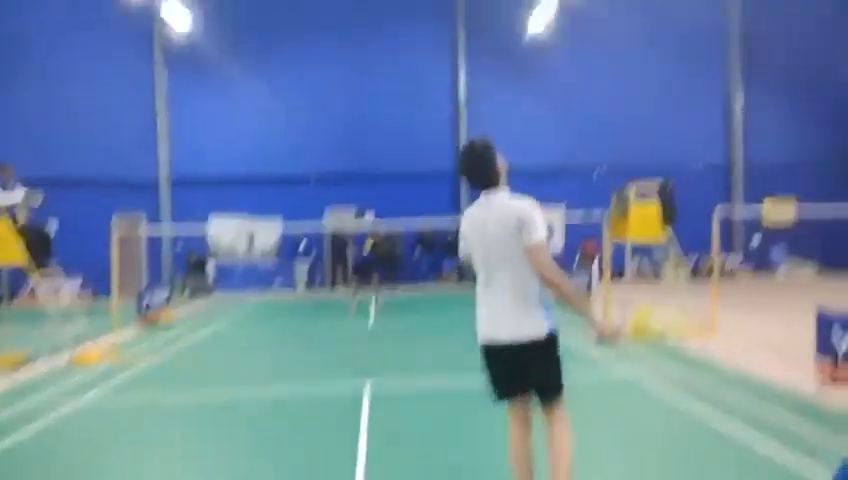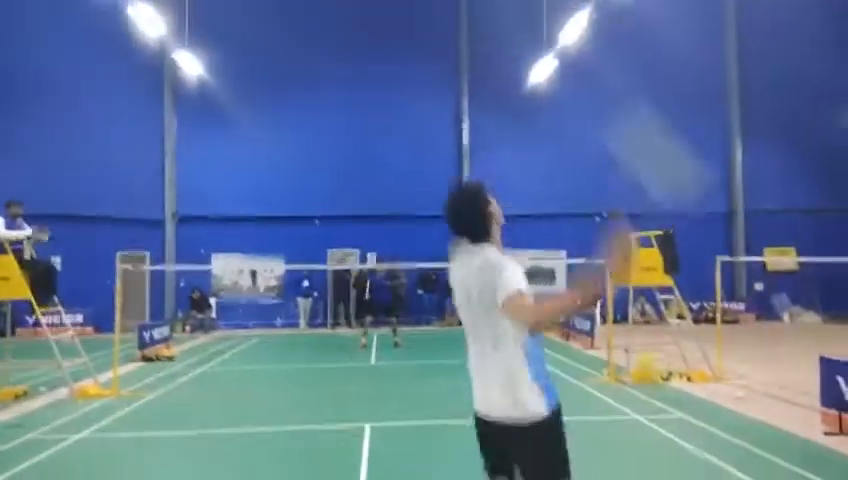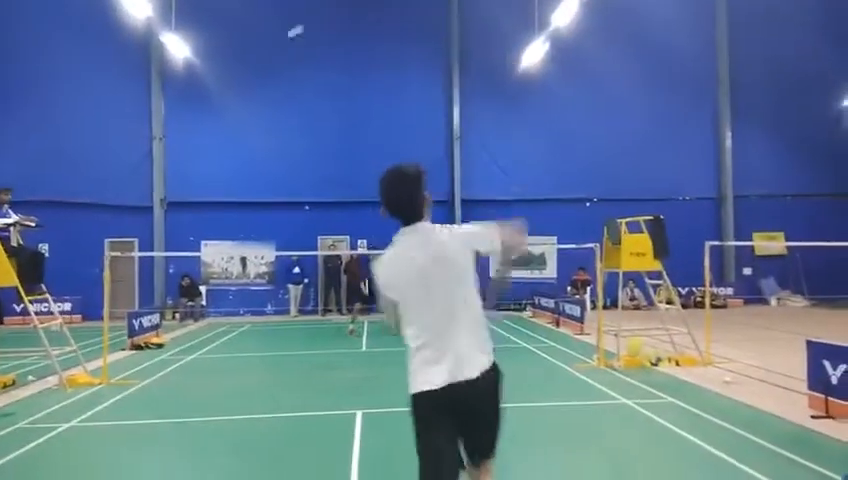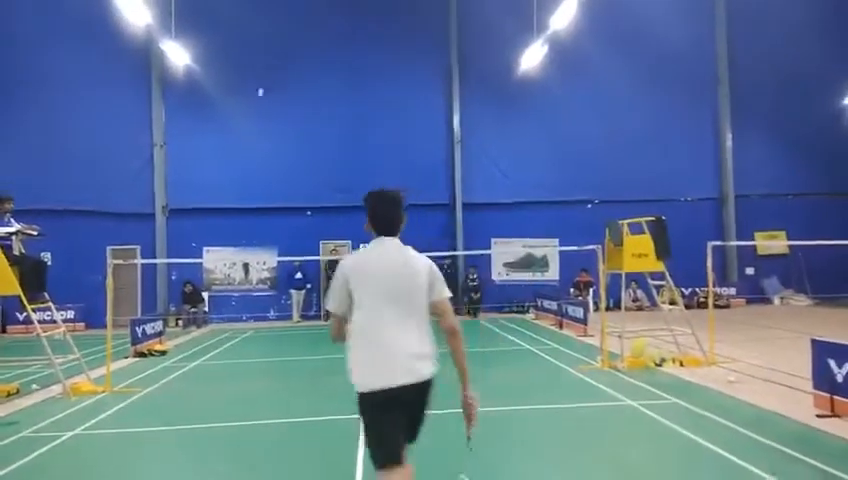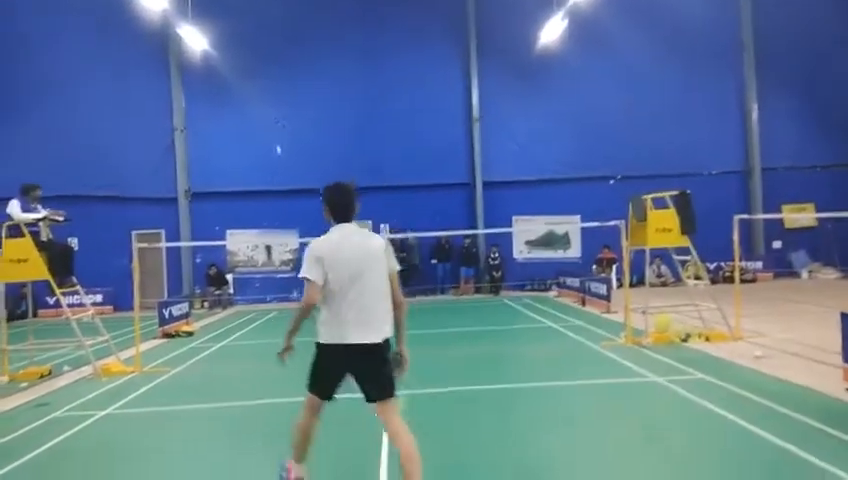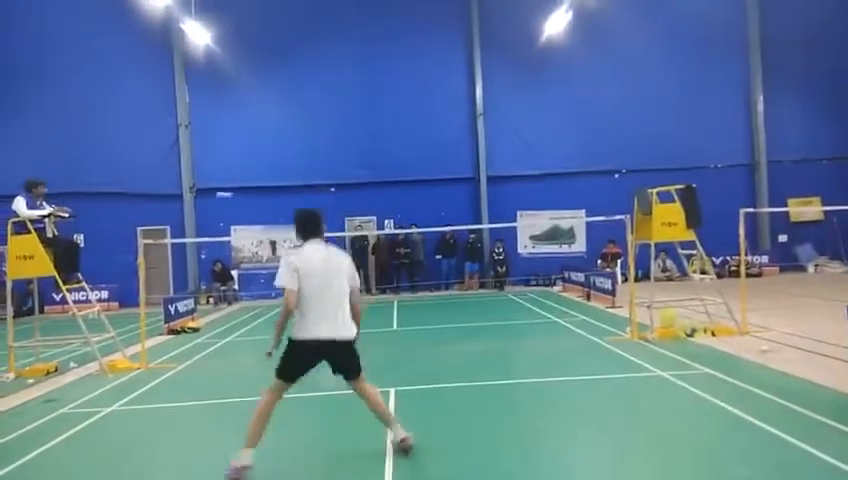
dt=0.4s
person 1, frame 1
left shoulder: (470, 219)
right shoulder: (523, 209)
right elbow: (545, 271)
right wrist: (591, 316)
left hip: (492, 333)
right hip: (532, 328)
left knee: (518, 415)
right knee: (555, 411)
person 1, frame 2
left shoulder: (459, 266)
right shoulder: (498, 266)
right elbow: (532, 320)
right wrist: (592, 286)
left hip: (488, 405)
right hip: (526, 405)
person 1, frame 3
left shoulder: (384, 266)
right shoulder: (458, 238)
right elbow: (515, 240)
right wrist: (512, 238)
left hip: (427, 387)
right hip: (477, 374)
person 1, frame 4
left shoulder: (350, 266)
right shoulder: (424, 264)
left elbow: (337, 332)
right elbow: (452, 328)
right wrist: (466, 388)
left hip: (374, 383)
right hip: (419, 377)
person 1, frame 5
left shoulder: (318, 248)
right shoulder: (380, 244)
left elbow: (311, 301)
right elbow: (398, 300)
left wrist: (289, 337)
right wrist: (402, 345)
left hip: (333, 343)
right hip: (374, 343)
left knee: (311, 407)
right knee: (392, 418)
person 1, frame 6
left shoulder: (292, 259)
right shoulder: (343, 258)
left elbow: (290, 305)
right elbow: (357, 308)
left wrist: (275, 340)
right wrist: (351, 335)
left hip: (306, 339)
right hip: (342, 336)
left knee: (272, 394)
right knee: (360, 384)
right ankle: (400, 435)
